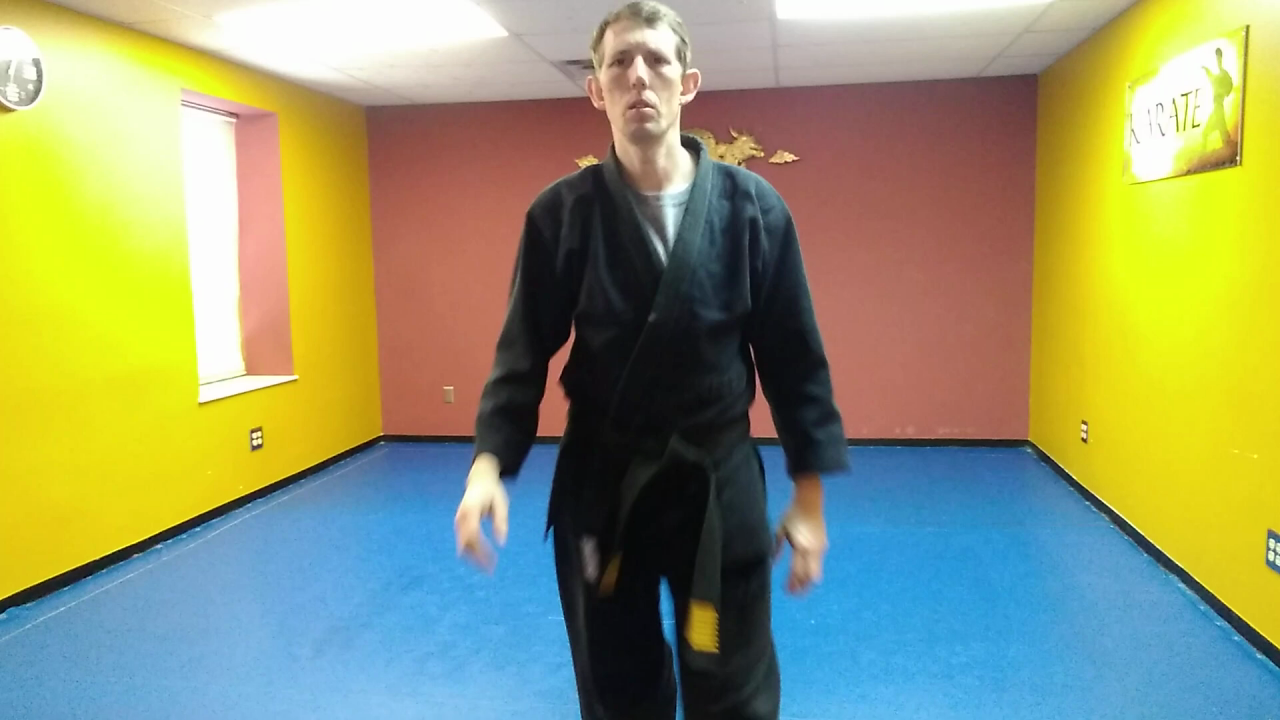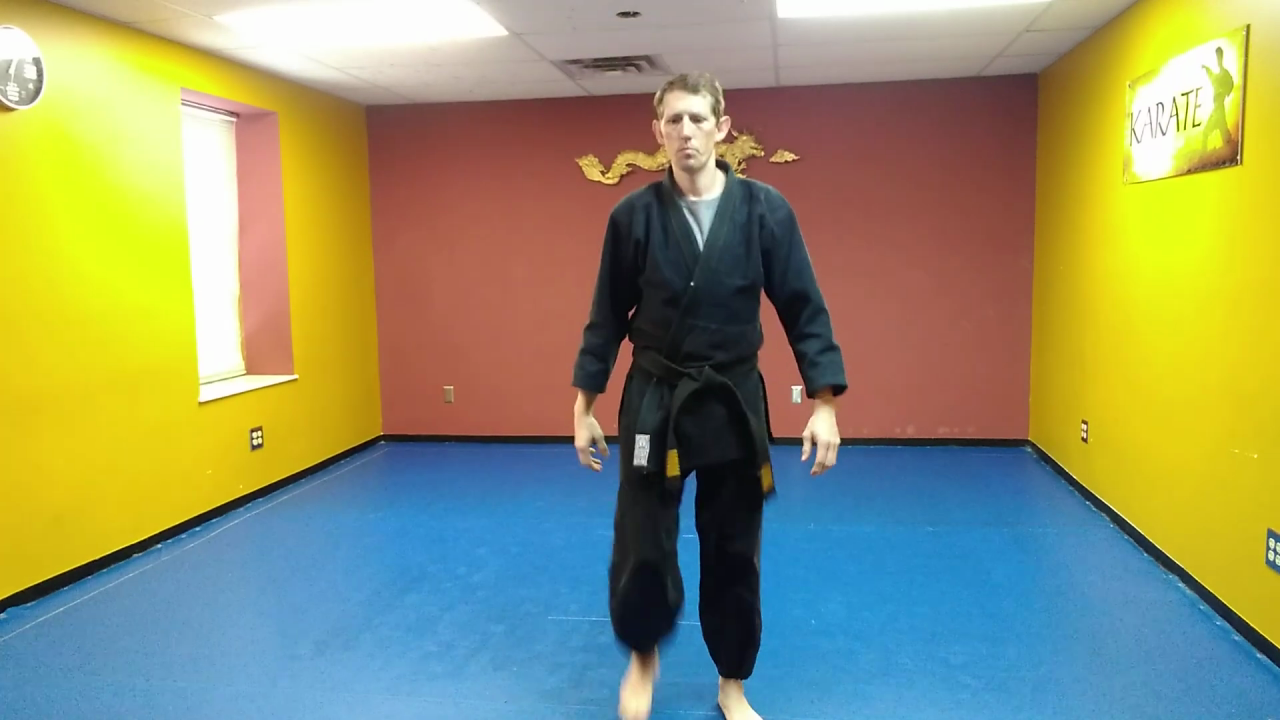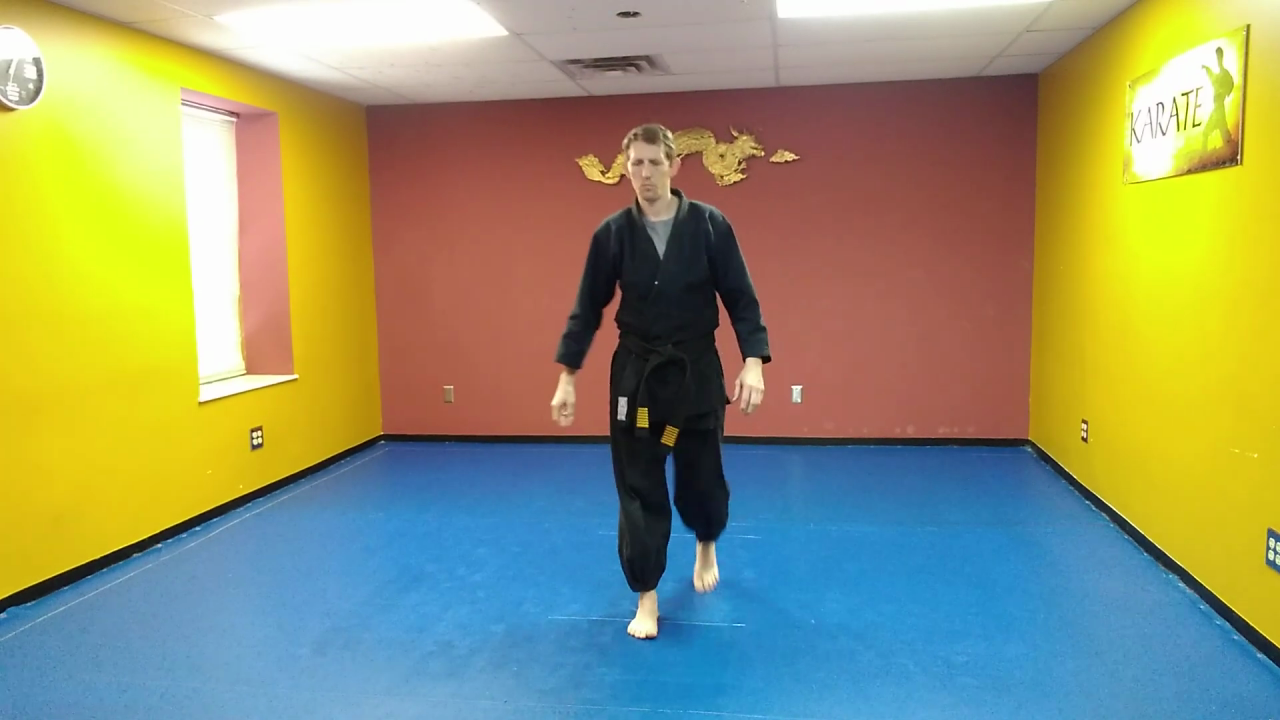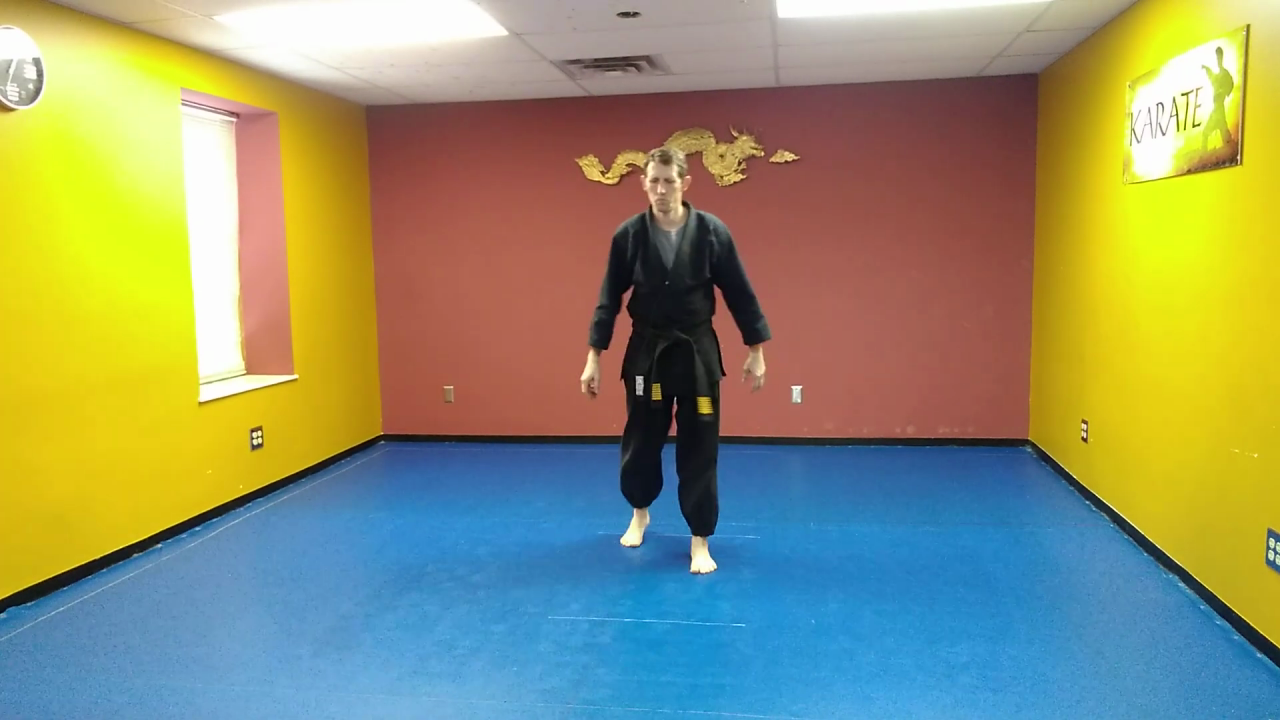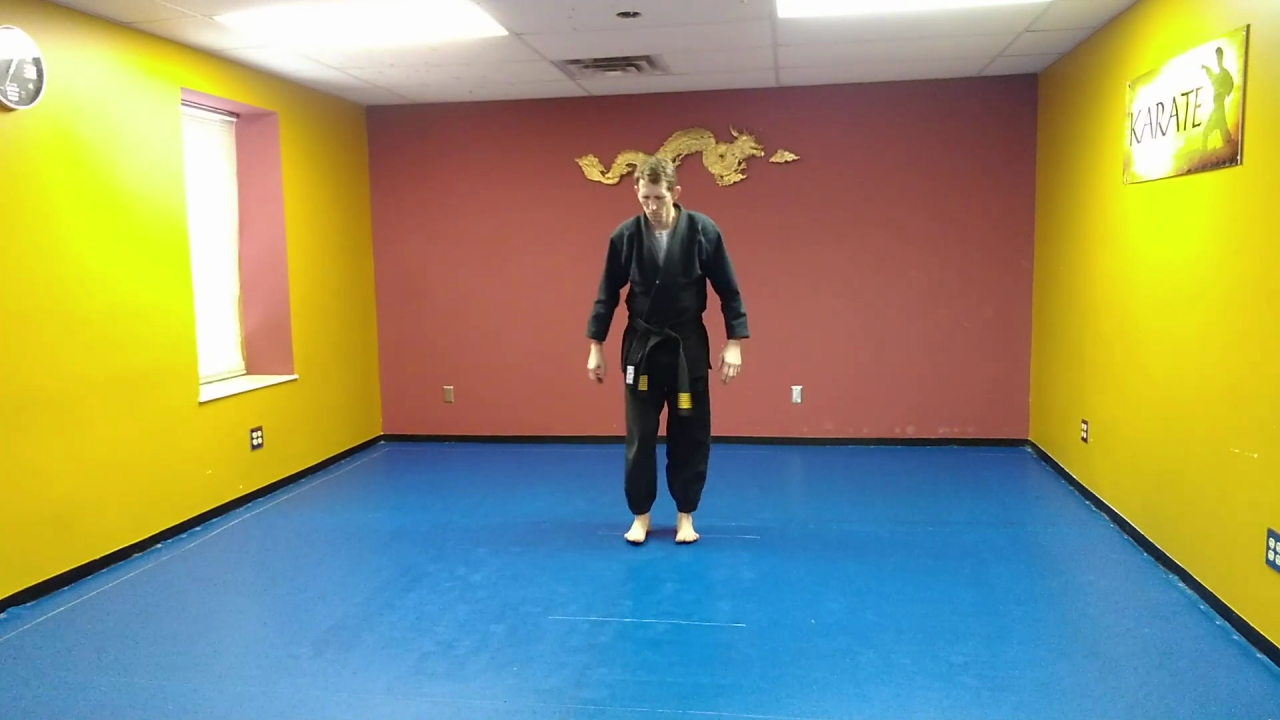
dt=0.7s
person 1, frame 1
left shoulder: (753, 207)
right shoulder: (560, 213)
left elbow: (796, 362)
right elbow: (523, 357)
left wrist: (810, 500)
right wrist: (490, 467)
left hip: (719, 484)
right hip: (599, 485)
person 1, frame 2
left shoulder: (765, 209)
right shoulder: (633, 215)
left elbow: (803, 310)
right elbow: (606, 316)
left wrist: (823, 402)
right wrist: (584, 407)
left hip: (734, 400)
right hip: (654, 399)
left knee: (734, 555)
right knee: (643, 550)
right ankle: (643, 659)
person 1, frame 3
left shoulder: (709, 224)
right shoulder: (612, 232)
left elbow: (741, 298)
right elbow: (588, 308)
left wrist: (753, 361)
right wrist: (567, 376)
left hip: (696, 368)
right hip: (635, 370)
left knee: (700, 476)
right knee: (639, 487)
left ankle: (706, 547)
right ankle: (646, 600)
person 1, frame 4
left shoulder: (712, 232)
right shoulder: (629, 235)
left elbow: (739, 294)
right elbow: (609, 299)
left wrist: (755, 349)
right wrist: (593, 357)
left hip: (697, 350)
right hip: (647, 350)
left knee: (699, 450)
right knee: (641, 445)
left ankle: (700, 542)
right ankle: (641, 513)
person 1, frame 5
left shoulder: (703, 230)
right shoulder: (625, 235)
left elbow: (728, 290)
right elbow: (607, 294)
left wrist: (733, 343)
right wrist: (595, 347)
left hip: (687, 344)
right hip: (642, 344)
left knee: (691, 437)
right knee: (639, 438)
left ankle: (684, 515)
right ankle: (641, 516)
